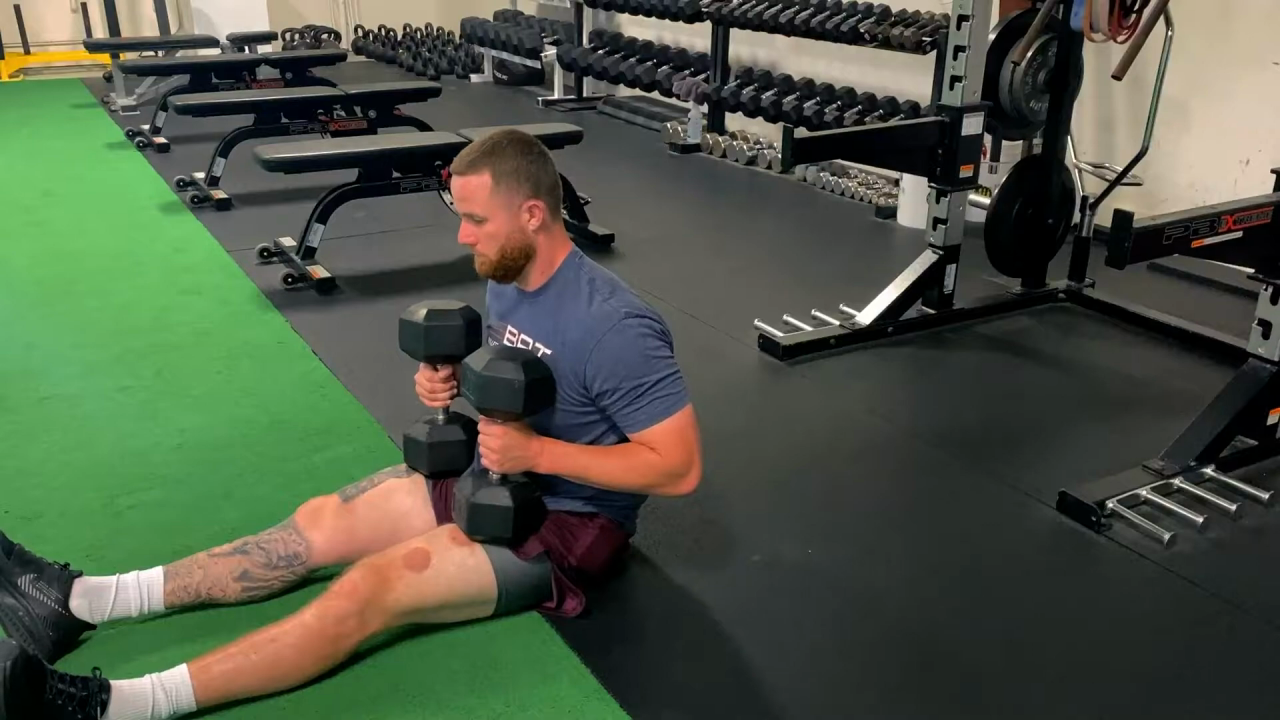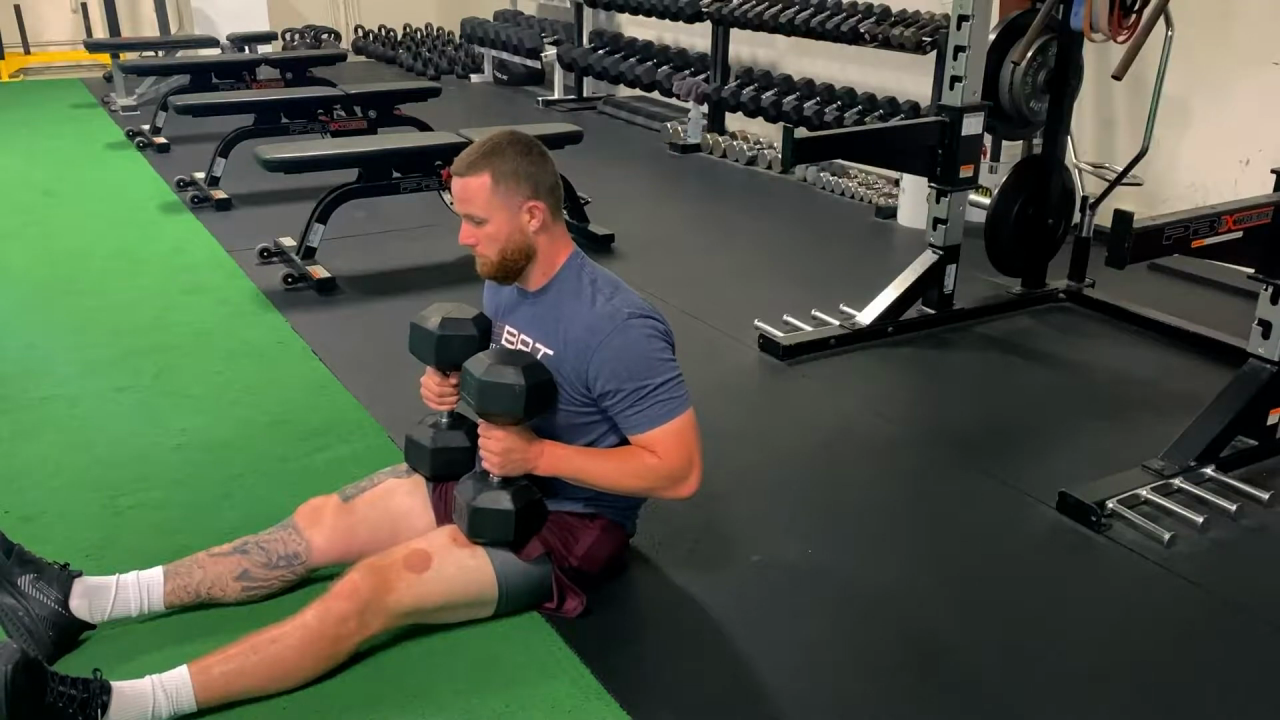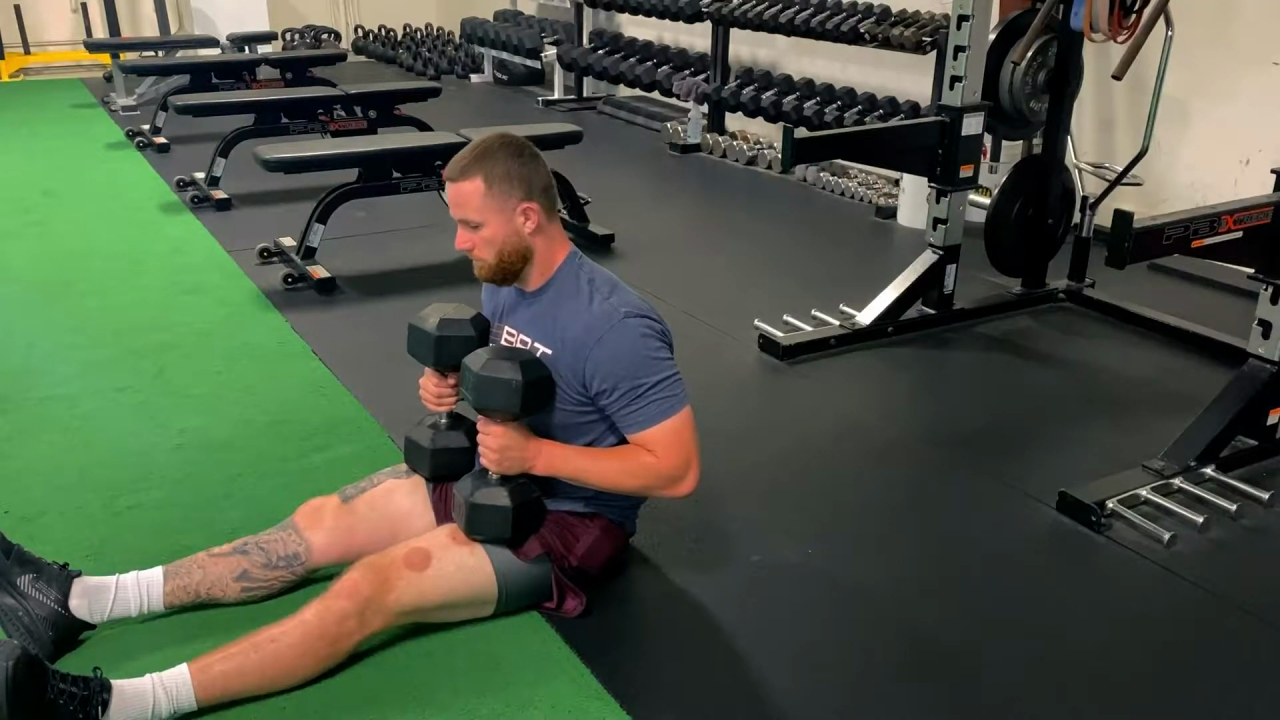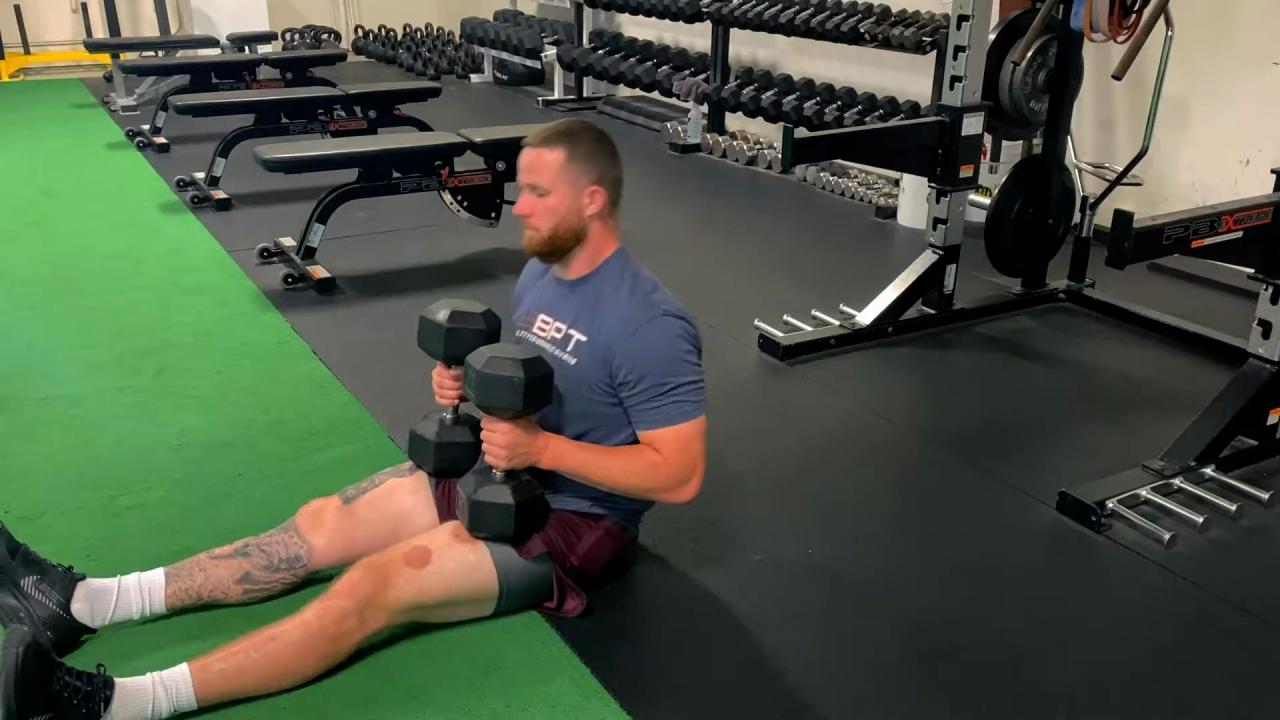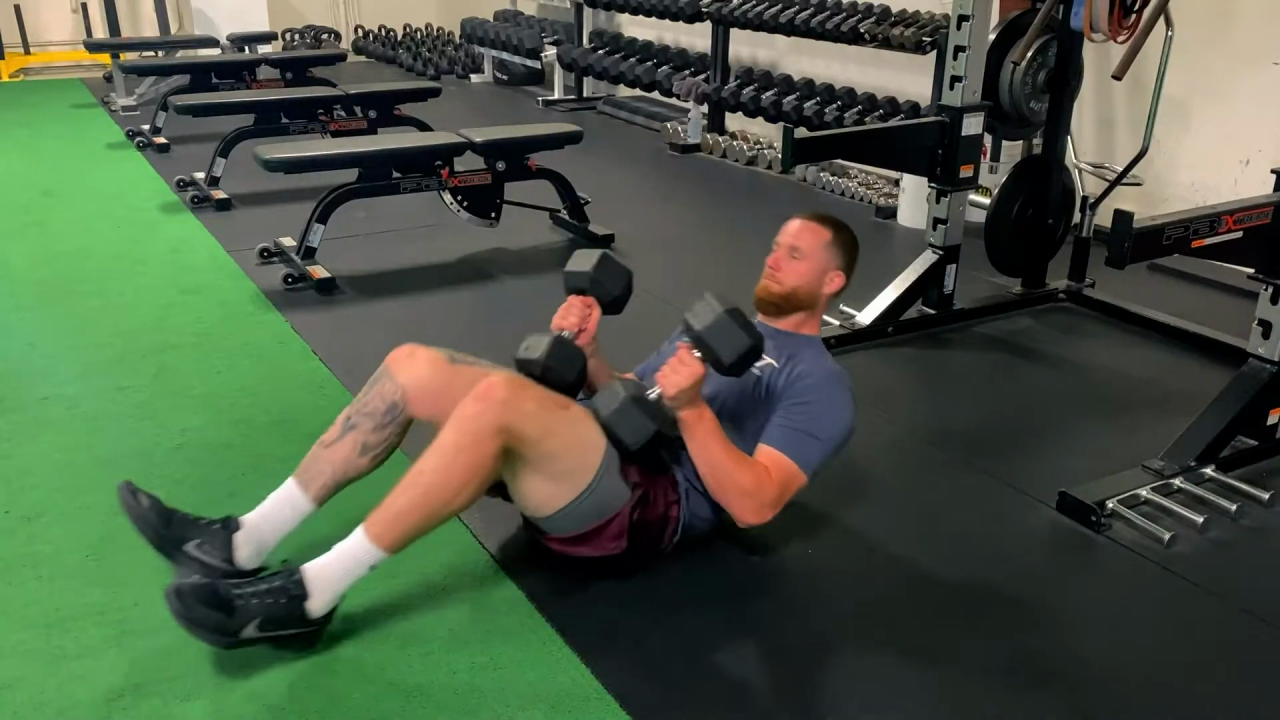
dt=0.7s
person 1, frame 1
left shoulder: (612, 328)
right shoulder: (507, 278)
left elbow: (679, 467)
left wrist: (538, 452)
right wrist: (452, 380)
left hip: (564, 519)
right hip: (489, 473)
left knee: (371, 588)
right knee: (320, 523)
right ankle: (83, 600)
person 1, frame 2
left shoulder: (615, 328)
right shoulder: (507, 277)
left elbow: (679, 471)
left wrist: (538, 454)
right wrist: (452, 383)
left hip: (564, 521)
right hip: (491, 474)
left knee: (372, 588)
right knee: (320, 523)
right ankle: (84, 600)
person 1, frame 3
left shoulder: (612, 327)
right shoulder: (505, 279)
left elbow: (677, 469)
left wrist: (536, 454)
right wrist: (453, 386)
left hip: (566, 521)
right hip: (491, 474)
left knee: (372, 588)
right knee: (320, 523)
right ankle: (83, 600)
person 1, frame 4
left shoulder: (647, 326)
right shoulder: (541, 271)
left elbow: (679, 475)
left wrist: (543, 447)
right wrist: (471, 382)
left hip: (571, 523)
right hip: (498, 471)
left knee: (371, 589)
right knee: (322, 526)
right ankle: (86, 603)
person 1, frame 5
left shoulder: (819, 390)
left elbow: (753, 503)
left wrist: (691, 408)
right wrist: (584, 351)
left hip: (641, 505)
right hip: (585, 453)
left knee: (495, 395)
right knee: (411, 370)
left ankle: (310, 594)
right ankle: (249, 542)
